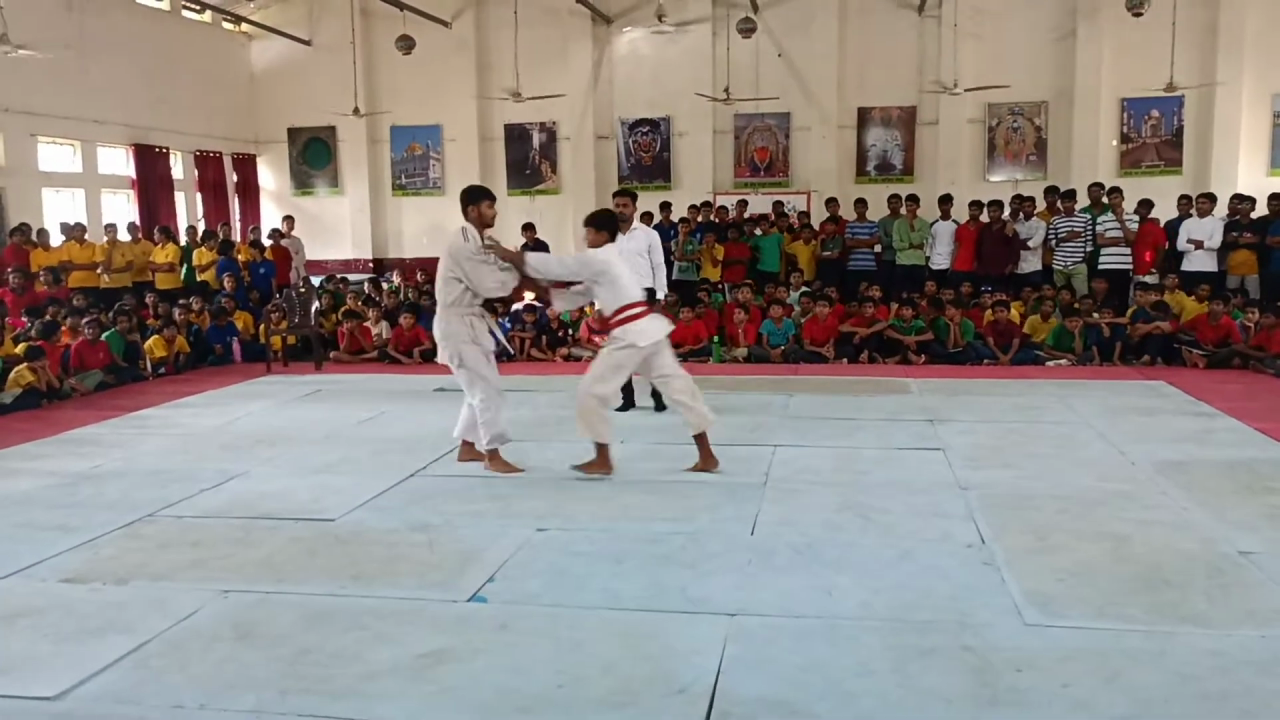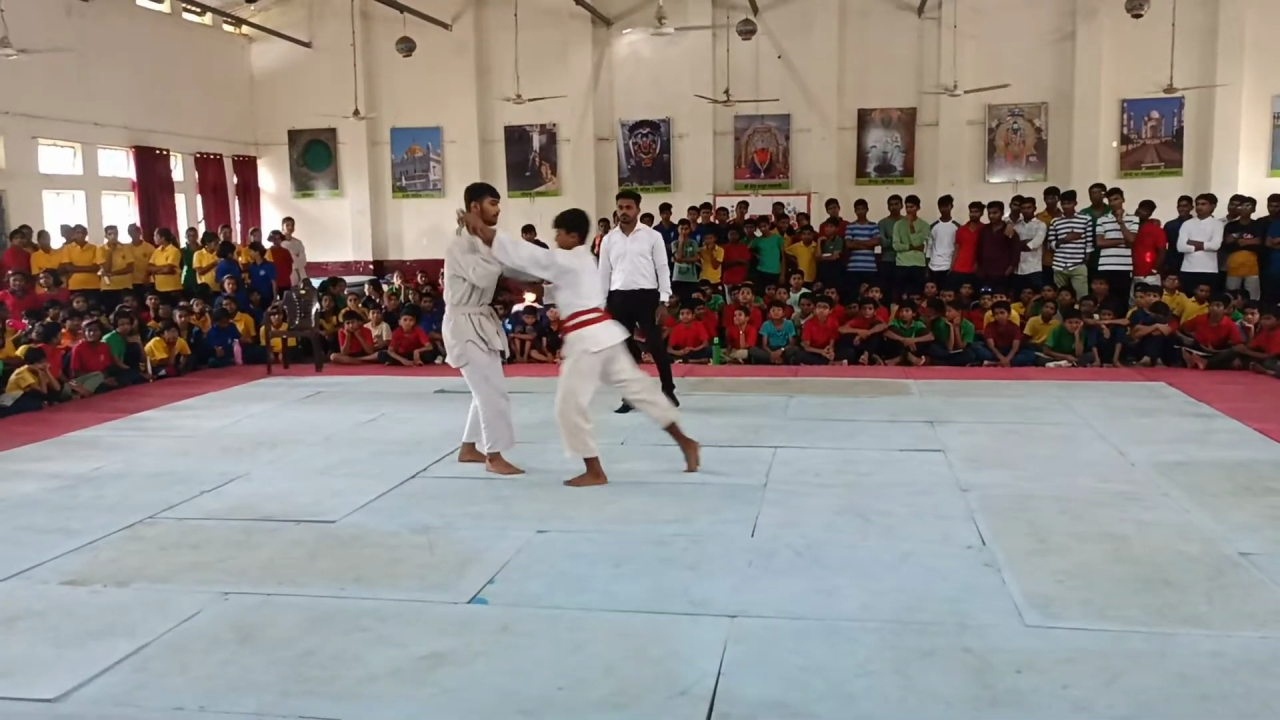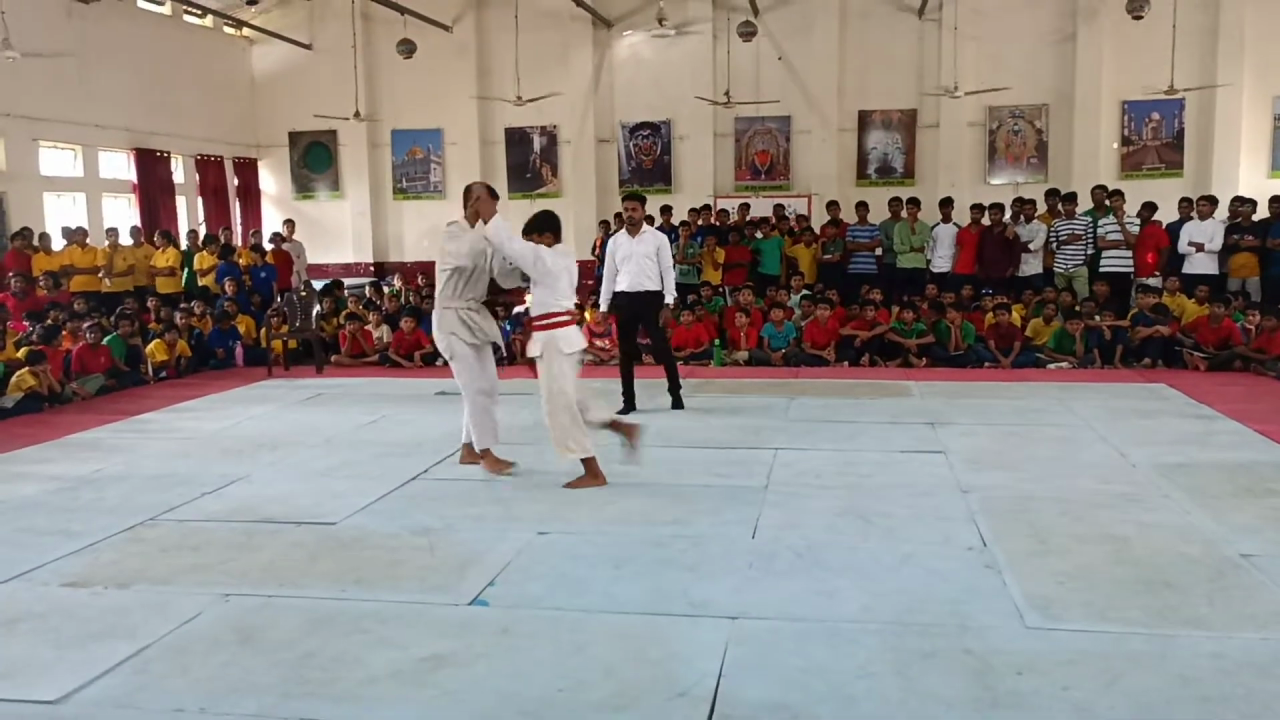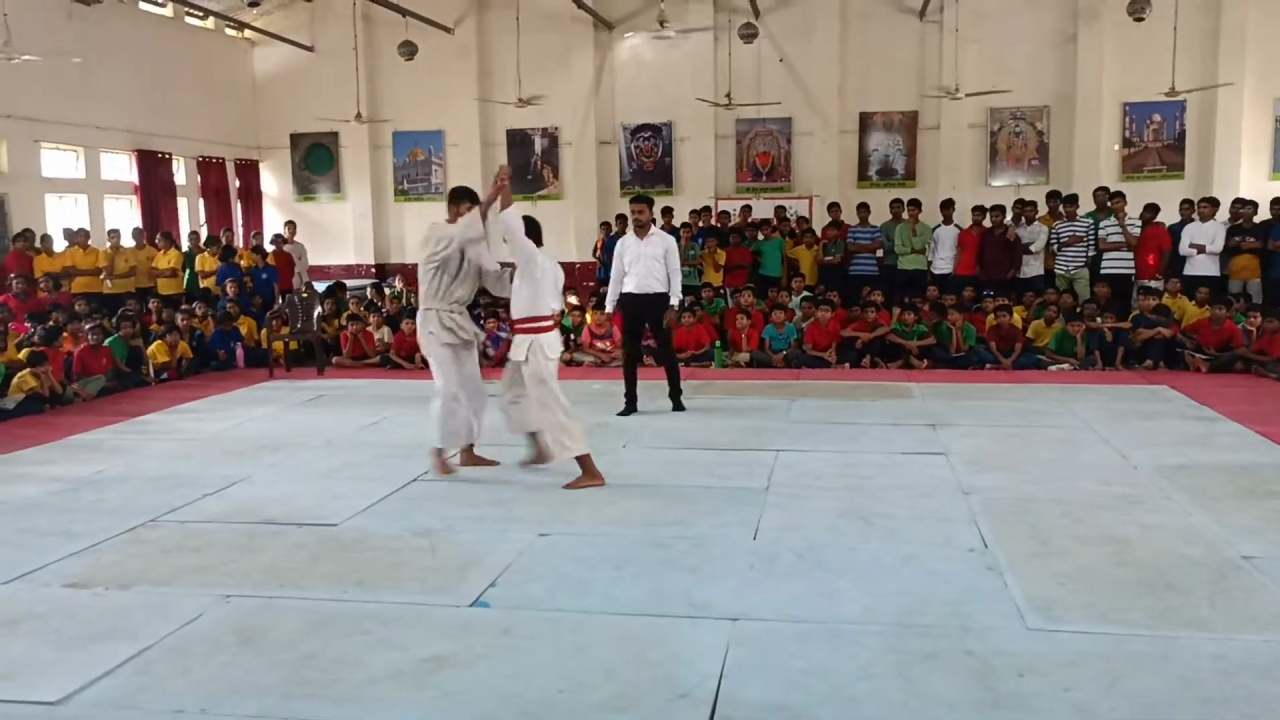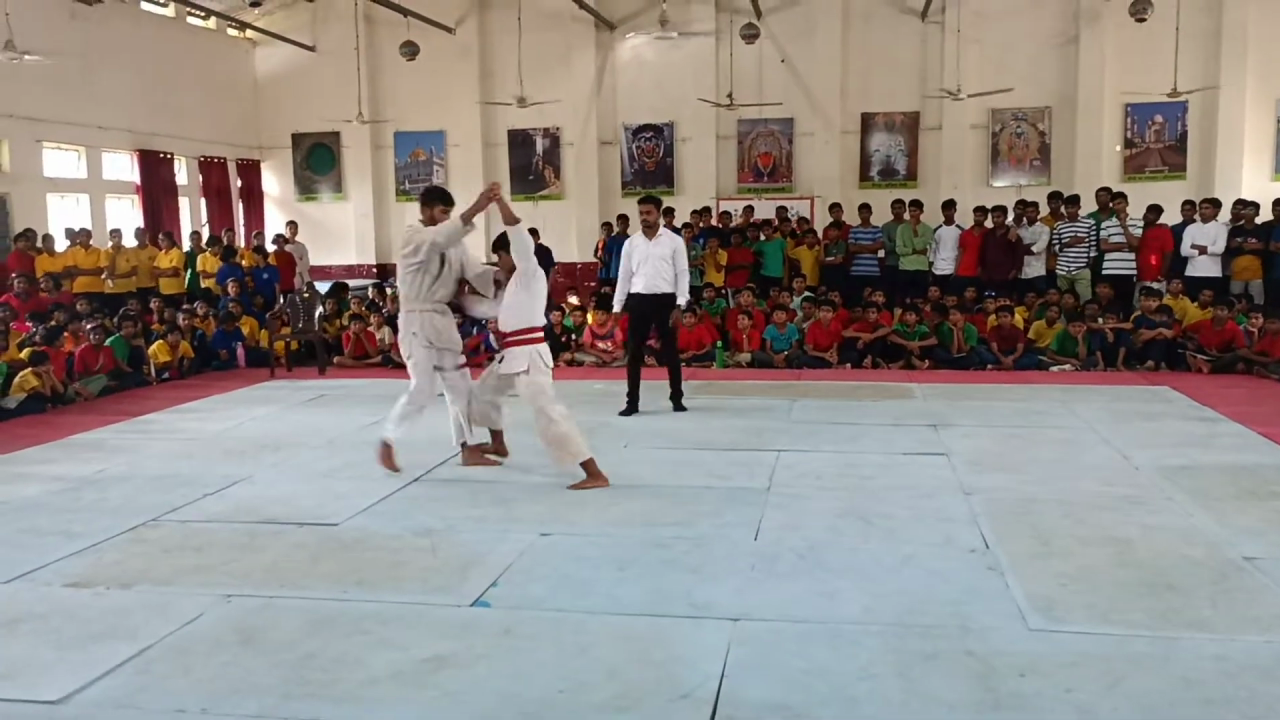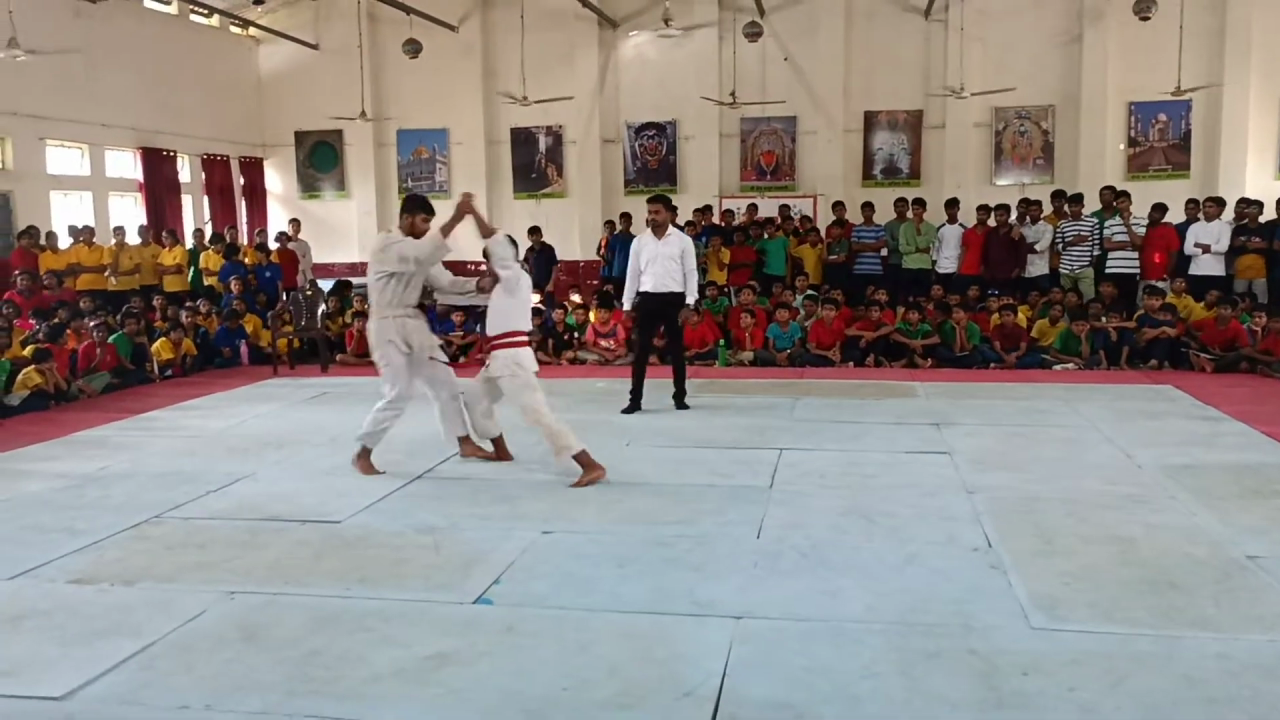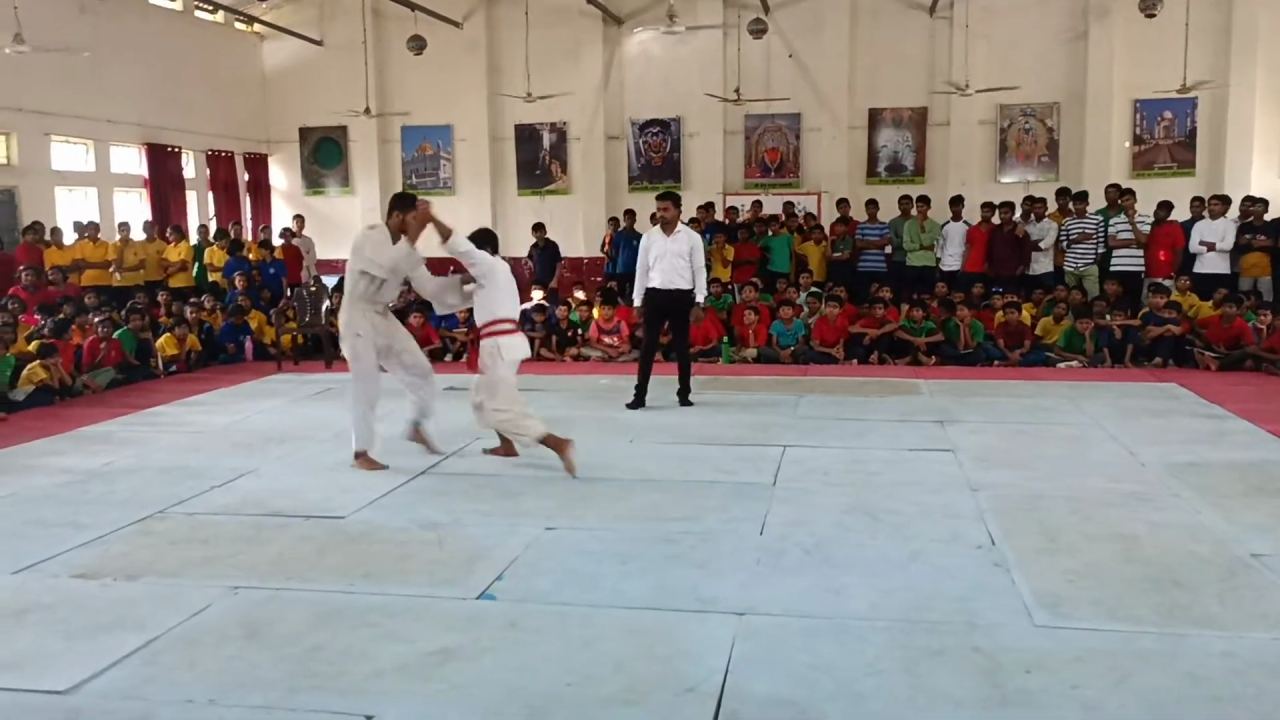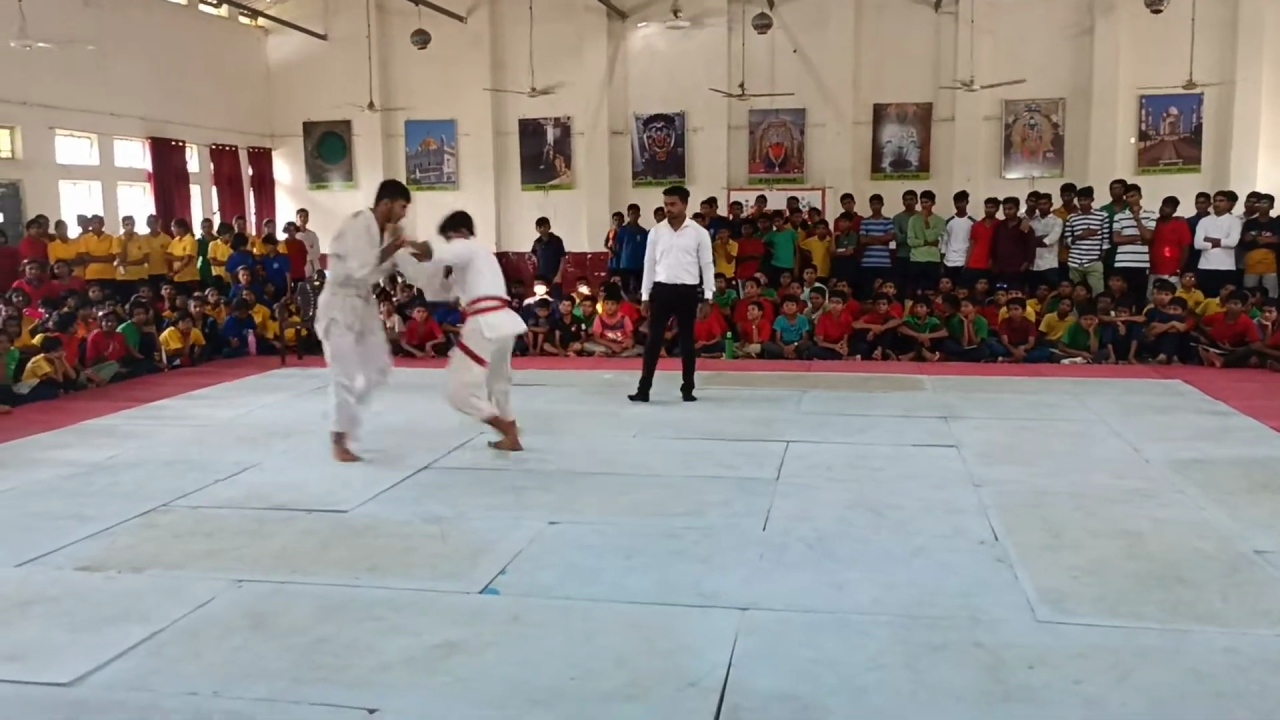
dt=0.1s
person 1, frame 1
left shoulder: (478, 241)
right shoulder: (462, 245)
left elbow: (499, 275)
right elbow: (490, 285)
right wrist: (516, 271)
left hip: (471, 321)
right hip: (455, 324)
left knee: (480, 389)
right knee: (488, 388)
left ankle: (467, 447)
right ankle: (493, 454)
person 1, frame 2
left shoulder: (483, 240)
right shoulder: (463, 242)
left elbow: (503, 271)
right elbow: (484, 277)
left hip: (482, 322)
right hip: (464, 323)
left knee: (487, 391)
right knee: (492, 391)
left ankle: (469, 448)
right ankle: (494, 456)
person 1, frame 3
left shoulder: (485, 239)
right shoulder: (453, 234)
left elbow: (506, 275)
right elbow: (467, 256)
right wrist: (477, 212)
left hip: (477, 316)
right hip: (452, 319)
left knee: (486, 386)
right knee: (477, 387)
left ankle: (470, 448)
right ankle: (485, 452)
person 1, frame 4
left shoulder: (475, 241)
right shoulder: (437, 236)
left elbow: (494, 278)
right elbow: (461, 236)
right wrist: (489, 201)
left hip: (460, 320)
right hip: (436, 320)
left knee: (473, 389)
right knee: (450, 388)
left ankle: (467, 451)
right ankle: (440, 451)
person 1, frame 5
left shoulder: (451, 243)
right shoulder: (414, 238)
left elbow: (477, 273)
right elbow: (444, 235)
right wrist: (477, 207)
left hip: (442, 320)
right hip: (416, 322)
left knee: (460, 386)
right knee: (423, 389)
left ankle: (468, 451)
right ankle: (387, 444)
person 1, frame 6
left shoulder: (424, 249)
right shoulder: (387, 246)
left elbow: (445, 282)
right elbow: (422, 253)
left wrist: (479, 284)
right wrist: (455, 219)
left hip: (413, 325)
right hip: (388, 327)
left knee: (446, 384)
right knee: (397, 396)
left ankle: (465, 443)
right ankle: (363, 452)
person 1, frame 7
left shoulder: (403, 244)
right shoulder: (368, 239)
left elbow: (426, 285)
right elbow: (389, 267)
left wrist: (459, 290)
right wrist: (414, 232)
left hip: (383, 319)
right hip: (358, 320)
left knee: (421, 372)
right knee: (366, 390)
left ankle: (418, 427)
right ankle: (360, 452)
person 1, frame 8
left shoulder: (388, 233)
right shoulder: (357, 228)
right elbow: (356, 271)
right wrist: (387, 252)
left hip: (364, 305)
right hip: (338, 305)
left knee: (378, 367)
right knee: (344, 375)
left ankle: (345, 421)
right ankle: (339, 438)
person 2, frame 1
left shoulder: (597, 259)
right shoulder: (615, 258)
left elbow: (554, 266)
right elbow: (587, 290)
left wrist: (512, 256)
right wrist: (553, 300)
left hip: (630, 333)
right hip: (648, 326)
left knee: (591, 392)
right knee: (677, 387)
left ankle: (602, 460)
right ankle: (706, 455)
person 2, frame 2
left shoulder: (564, 260)
right shoulder: (584, 259)
left elbow: (524, 255)
left wrist: (482, 229)
left hip: (585, 338)
right hip: (603, 333)
left knee: (570, 406)
right knee: (638, 388)
left ankle: (594, 472)
right ankle: (684, 440)
person 2, frame 3
left shoulder: (545, 258)
right shoulder: (566, 257)
left elbow: (509, 243)
left wrist: (485, 208)
left hip: (553, 339)
right hip: (562, 335)
left knee: (560, 405)
right knee: (573, 399)
left ankle: (594, 473)
right ankle: (623, 428)
person 2, frame 4
left shoulder: (533, 260)
right shoulder: (550, 265)
left elbow: (514, 234)
left wrist: (505, 194)
left hip: (535, 342)
right hip: (539, 338)
left knee: (551, 405)
right knee: (512, 397)
left ankle: (591, 472)
right ankle: (540, 449)
person 2, frame 5
left shoulder: (531, 273)
right shoulder: (524, 279)
left elbow: (523, 242)
left wrist: (500, 202)
left hip: (528, 356)
right hip: (515, 354)
left knee: (548, 414)
right knee: (483, 392)
left ankle: (595, 474)
right ankle: (498, 445)
person 2, frame 6
left shoulder: (516, 278)
right shoulder: (509, 285)
left elbow: (501, 252)
left wrist: (475, 214)
left hip: (512, 358)
right hip: (504, 358)
left knee: (537, 414)
right knee: (478, 401)
left ankle: (592, 466)
right ankle: (501, 451)
person 2, frame 7
left shoulder: (492, 266)
right shoulder: (499, 271)
left elbow: (464, 249)
left wrist: (432, 219)
left hip: (500, 347)
right hip: (508, 342)
left knee: (504, 412)
right knee: (482, 400)
left ankle: (560, 444)
right ankle: (507, 445)
person 2, frame 8
left shoulder: (468, 250)
right shoulder: (482, 253)
left elbow: (436, 252)
right elbow: (454, 286)
left hip: (486, 324)
right hip: (504, 321)
left knee: (460, 389)
right knee: (496, 381)
left ankle: (508, 431)
right ankle: (510, 436)
person 3, frame 1
left shoulder: (649, 234)
left elbow: (659, 267)
left wrist: (659, 299)
left hip: (643, 295)
left ankle: (657, 394)
right ankle: (627, 397)
person 3, frame 2
left shoulder: (652, 236)
right shoulder: (609, 239)
left elbow: (663, 269)
right elbow: (604, 273)
left wrist: (663, 301)
left hip: (646, 296)
right hip: (619, 297)
left knee: (656, 345)
left ankle: (668, 390)
right ankle: (628, 399)
person 3, frame 3
left shoulder: (658, 238)
right shoulder: (615, 241)
left elbow: (668, 271)
right elbow: (609, 275)
left wrist: (668, 303)
right wrist: (603, 306)
left hip: (651, 298)
right hip: (624, 299)
left knee: (661, 347)
right knee: (626, 351)
left ankle: (675, 393)
right ankle: (629, 400)
person 3, frame 4
left shoulder: (666, 240)
right shoulder: (623, 243)
left elbow: (675, 273)
right elbow: (616, 276)
left wrist: (673, 305)
right wrist: (610, 307)
left hip: (657, 299)
right hip: (631, 300)
left knee: (665, 350)
right knee: (630, 353)
left ankle: (676, 397)
right ankle: (630, 402)
person 3, frame 5
left shoulder: (674, 241)
right shoulder: (631, 243)
left elbow: (682, 274)
right elbow: (624, 276)
left wrist: (679, 305)
right wrist: (618, 307)
left hip: (665, 300)
right hip: (639, 300)
left knee: (670, 351)
right knee: (634, 352)
left ankle: (676, 398)
right ankle: (632, 402)
person 3, frame 6
left shoulder: (683, 240)
right shoulder: (639, 241)
left elbow: (691, 273)
right elbow: (633, 274)
left wrist: (689, 304)
right wrist: (627, 305)
left hip: (673, 299)
right hip: (647, 299)
left knee: (676, 349)
right knee: (641, 349)
left ankle: (679, 396)
right ankle: (635, 400)
person 3, frame 7
left shoulder: (691, 237)
right shoulder: (648, 238)
left elbow: (699, 270)
right elbow: (642, 271)
left wrist: (699, 301)
right wrist: (637, 302)
left hip: (681, 296)
right hip: (655, 295)
left knee: (682, 346)
right knee: (648, 345)
left ankle: (684, 393)
right ankle: (640, 395)
person 3, frame 8
left shoulder: (699, 233)
right shoulder: (656, 232)
left elbow: (707, 266)
right elbow: (649, 265)
left wrist: (707, 298)
right wrist: (645, 296)
left hip: (687, 291)
right hip: (662, 289)
left knee: (687, 341)
right knee: (653, 339)
left ankle: (688, 388)
right ankle: (644, 388)
